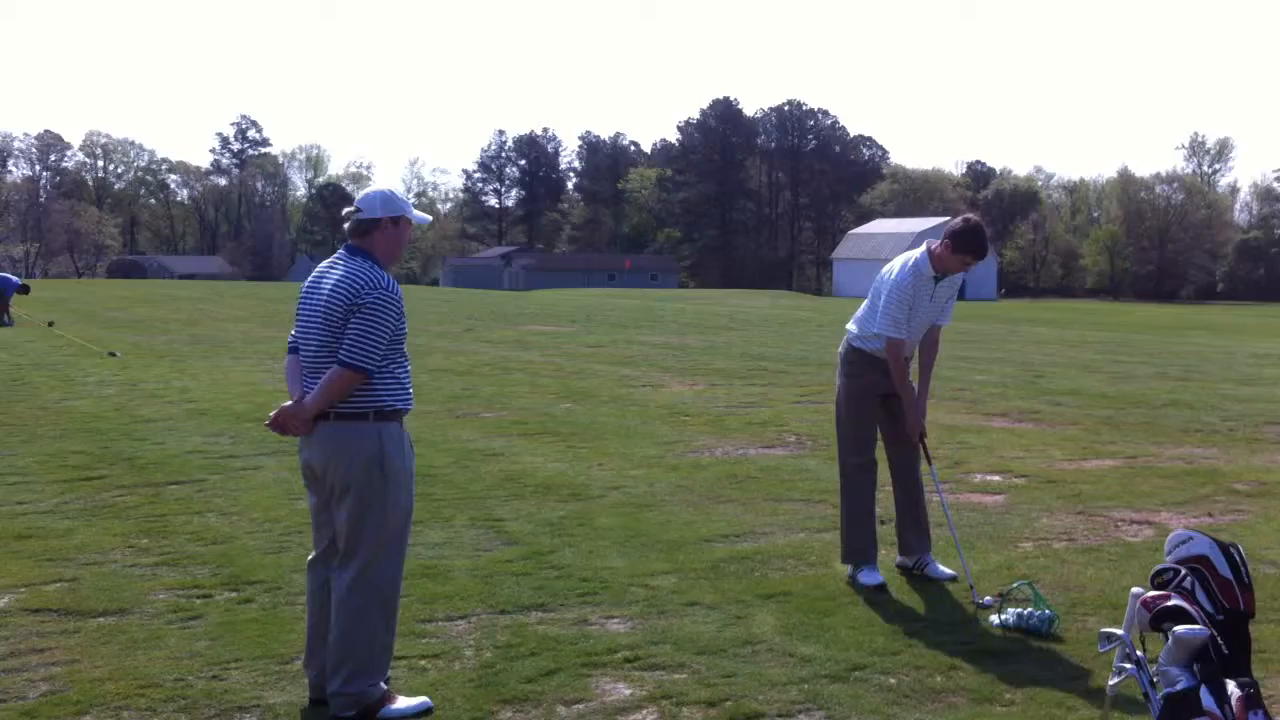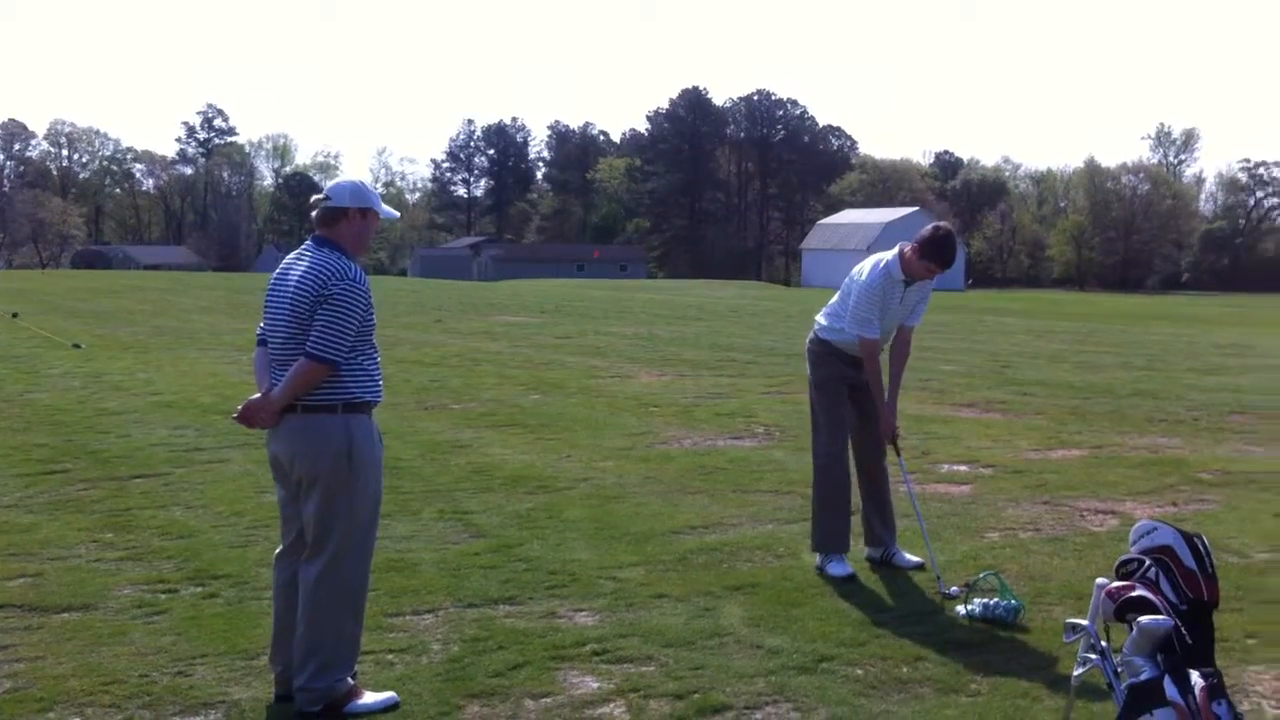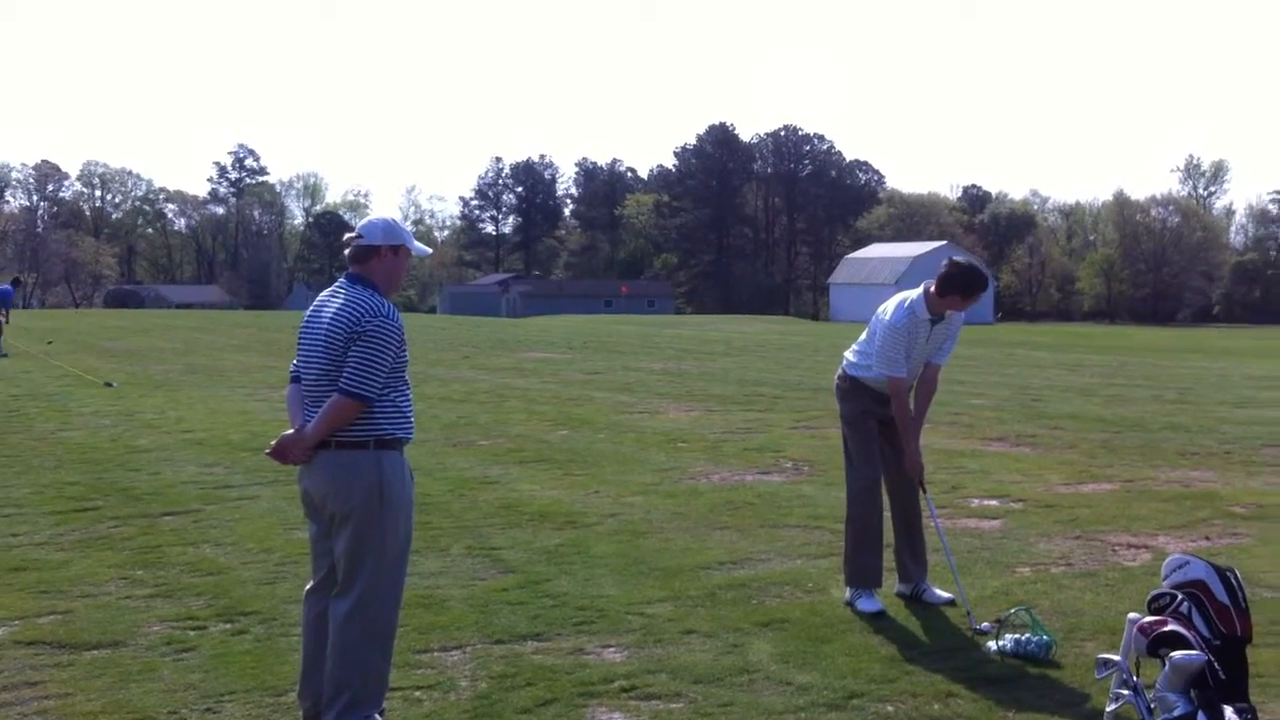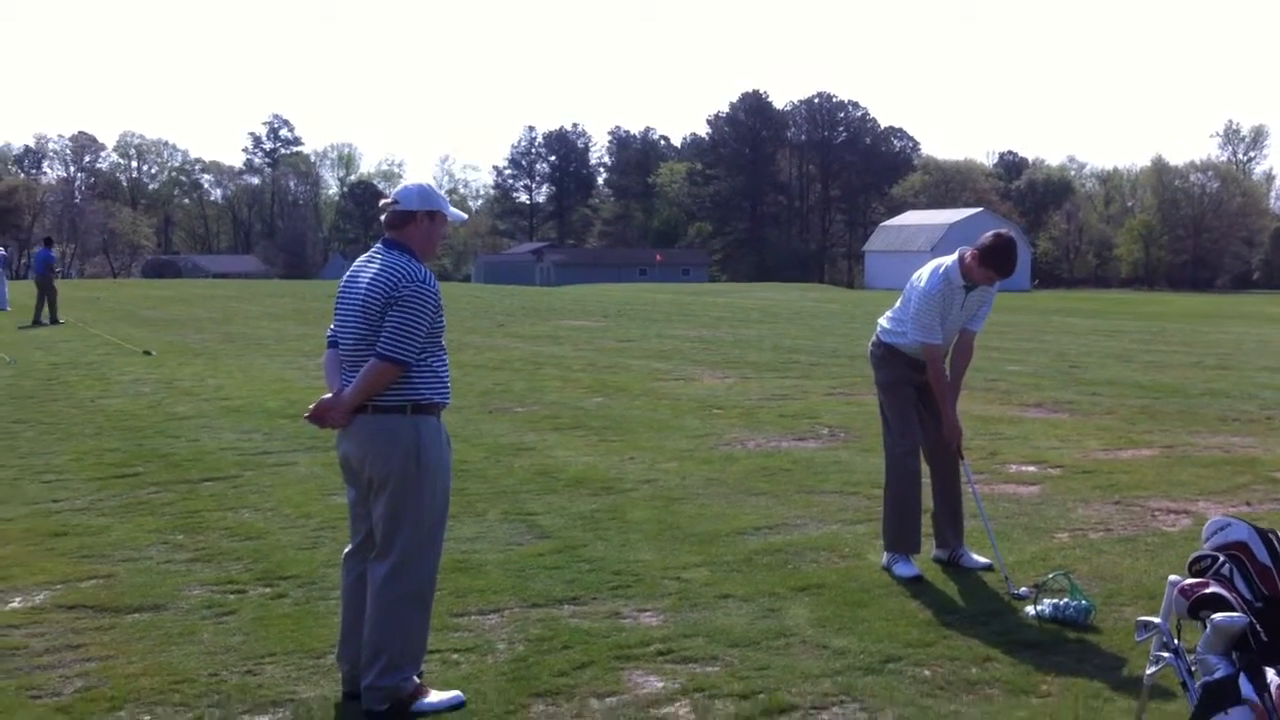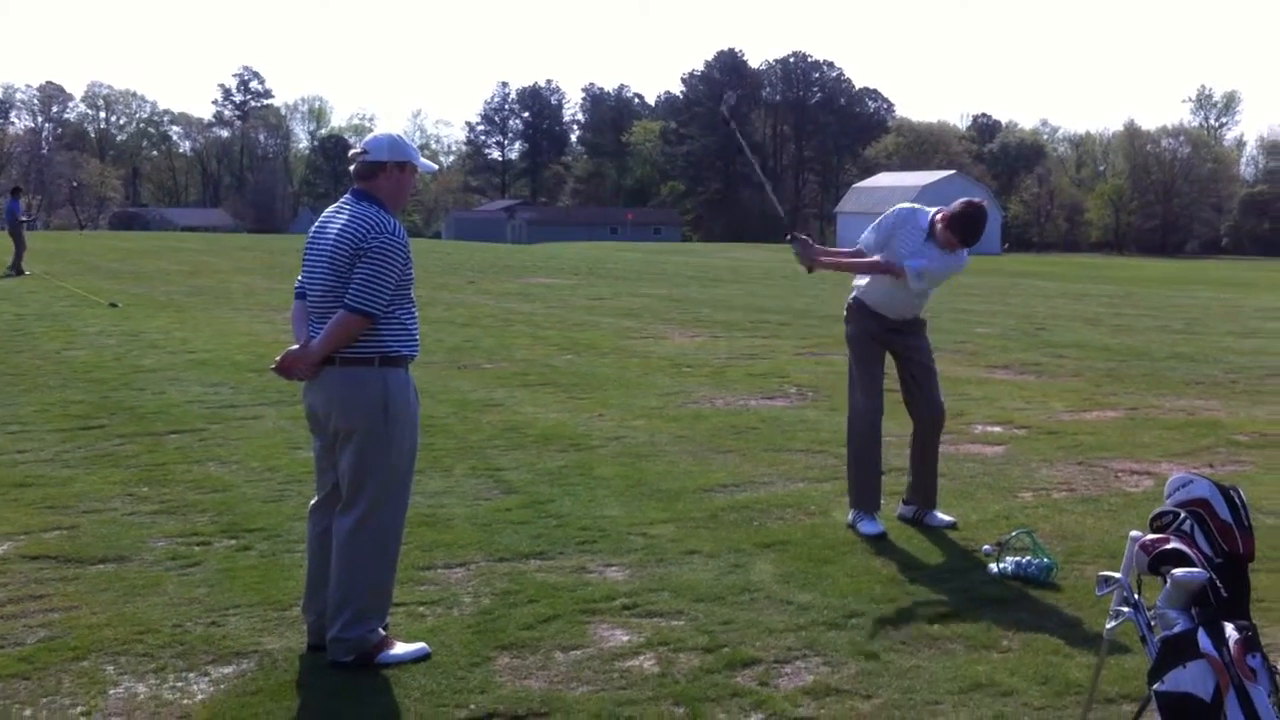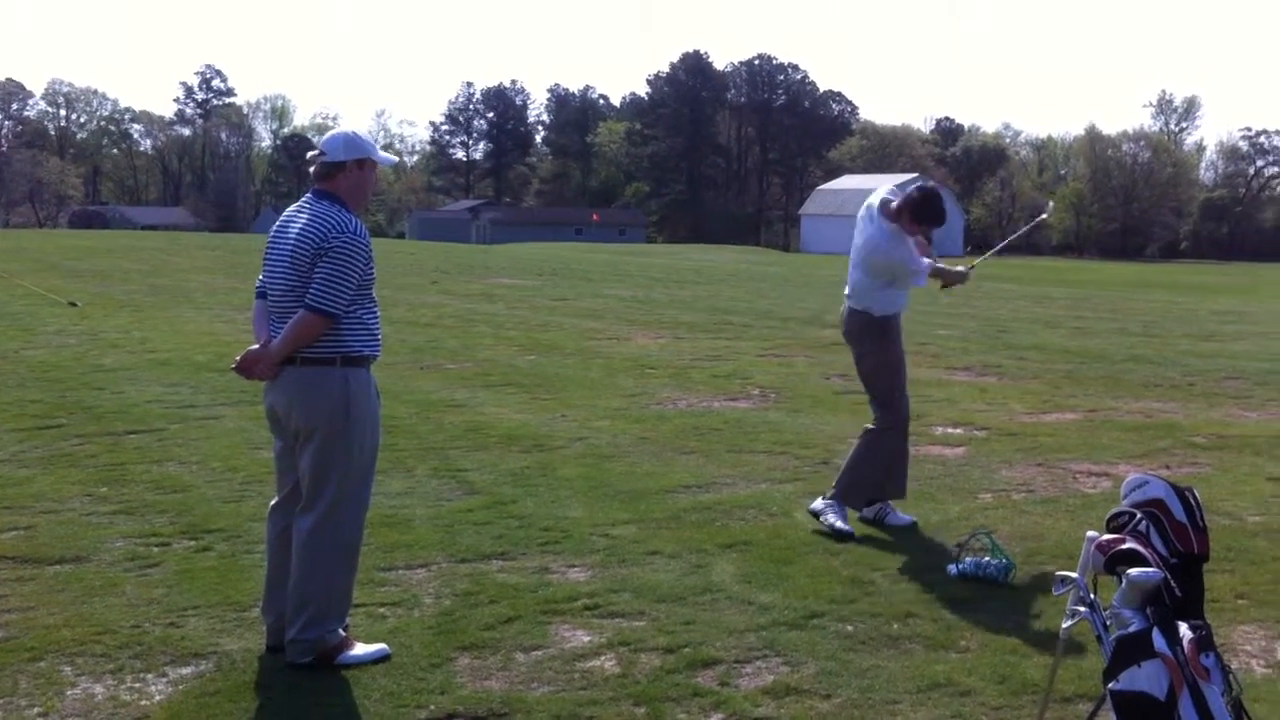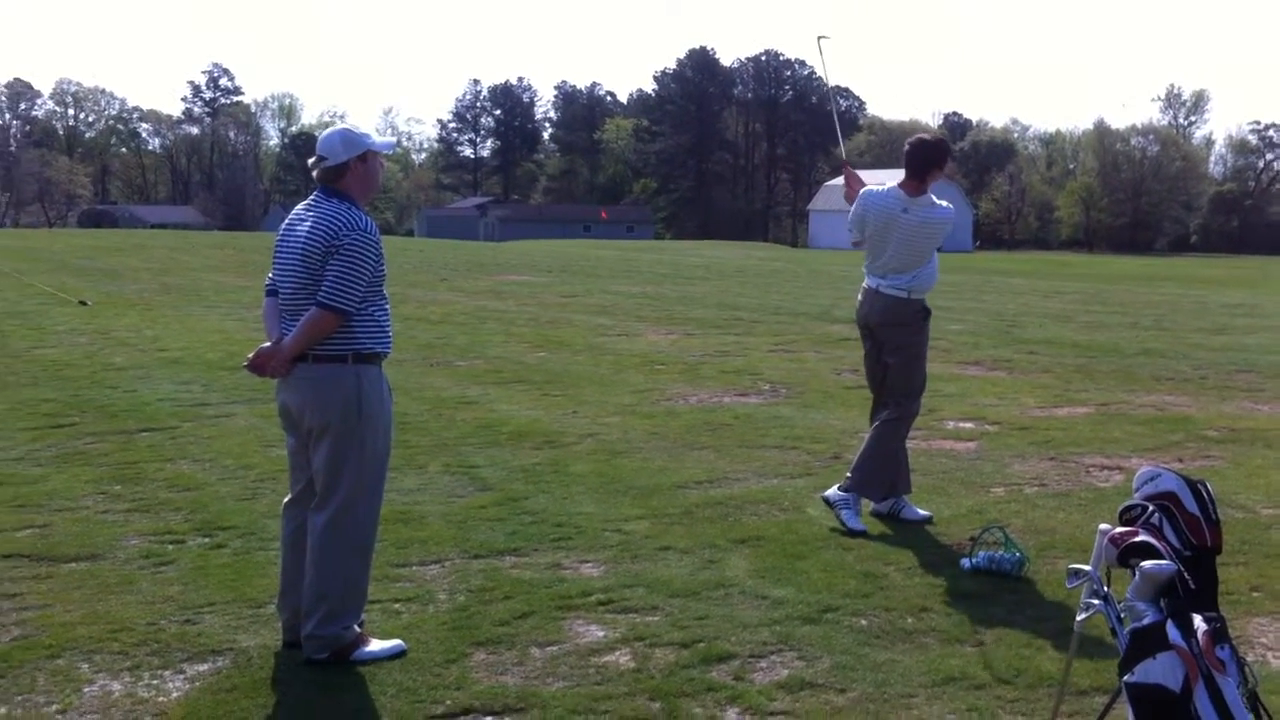
dt=0.7s
person 1, frame 1
left shoulder: (320, 276)
right shoulder: (378, 286)
left elbow: (296, 352)
right elbow: (352, 369)
left wrist: (300, 407)
right wrist: (304, 413)
left hip: (322, 438)
right hip: (368, 439)
left knee: (329, 560)
right knee: (369, 567)
person 1, frame 2
left shoulder: (288, 267)
right shoulder: (346, 277)
left elbow: (266, 343)
right elbow: (320, 360)
left wrist: (268, 400)
right wrist: (271, 403)
left hip: (290, 430)
right hip: (337, 432)
left knee: (297, 553)
right knee: (336, 560)
left ankle: (291, 674)
person 1, frame 3
left shoulder: (321, 304)
right shoulder: (380, 315)
left elbow: (298, 381)
right elbow: (352, 397)
left wrist: (300, 435)
right wrist: (305, 441)
left hip: (321, 467)
right hip: (368, 467)
left knee: (327, 589)
right knee: (366, 597)
person 1, frame 4
left shoulder: (358, 270)
right shoulder: (416, 280)
left elbow: (336, 345)
right elbow: (390, 362)
left wrist: (338, 400)
right wrist: (343, 406)
left hip: (360, 432)
right hip: (406, 432)
left knee: (365, 553)
right knee: (404, 562)
left ankle: (358, 672)
person 1, frame 5
left shoulder: (326, 221)
right shoulder: (385, 232)
left elbow: (303, 297)
right elbow: (357, 314)
left wrist: (305, 352)
right wrist: (309, 357)
left hip: (326, 383)
right hip: (373, 384)
left knee: (331, 505)
right knee: (371, 512)
left ankle: (324, 624)
right ankle: (355, 638)
person 1, frame 6
left shoulder: (289, 219)
right shoulder: (347, 231)
left elbow: (265, 296)
right elbow: (319, 313)
left wrist: (265, 351)
right wrist: (270, 357)
left hip: (288, 383)
right hip: (334, 384)
left knee: (292, 505)
right knee: (331, 513)
left ankle: (283, 625)
right ankle: (315, 639)
person 1, frame 7
left shoulder: (297, 218)
right shoulder: (355, 227)
left elbow: (275, 294)
right elbow: (330, 310)
left wrist: (278, 349)
right wrist: (283, 354)
left hip: (300, 381)
right hip: (346, 381)
left knee: (306, 502)
right knee: (345, 509)
left ankle: (299, 620)
right ankle: (331, 634)
person 2, frame 1
left shoulder: (952, 278)
right shoulder: (901, 277)
left elbow: (930, 339)
right elbow: (894, 350)
left wrist: (922, 400)
right wrist: (909, 410)
left hip: (895, 364)
right hip: (863, 361)
left knee: (907, 460)
right knee: (859, 461)
left ankle: (914, 552)
right ankle: (860, 561)
person 2, frame 2
left shoulder: (924, 281)
right shoulder: (872, 278)
left elbow: (902, 340)
right elbow: (870, 351)
left wrist: (892, 402)
right wrist: (882, 411)
left hip: (862, 358)
right hip: (830, 354)
left knee: (873, 451)
right knee: (832, 451)
left ankle: (881, 543)
right ankle: (829, 551)
person 2, frame 3
left shoulder: (953, 319)
right shoulder: (897, 319)
left elbow: (928, 378)
right elbow: (898, 392)
left wrist: (914, 441)
right wrist: (910, 450)
left hip: (893, 394)
right hip: (860, 391)
left knee: (906, 487)
right knee: (865, 487)
left ankle: (912, 579)
right ankle: (860, 586)
person 2, frame 4
left shoulder: (987, 286)
right shoulder: (932, 284)
left elbow: (964, 345)
right elbow: (934, 359)
left wrist: (951, 406)
right wrist: (948, 416)
left hip: (929, 360)
right hip: (894, 357)
left knee: (945, 451)
right knee: (905, 451)
left ankle: (949, 545)
right ankle: (897, 551)
person 2, frame 5
left shoulder: (955, 260)
right shoulder: (905, 215)
left elbow: (885, 268)
right elbow: (860, 253)
left wrist: (823, 262)
right wrist: (819, 253)
left hip: (908, 325)
right hip: (866, 316)
left knee: (931, 412)
right knee: (866, 412)
left ankle: (917, 503)
right ankle: (862, 508)
person 2, frame 6
left shoulder: (882, 198)
right shoulder: (891, 251)
right elbow: (922, 270)
right wrist: (952, 274)
left hip: (878, 317)
right hip: (871, 324)
left knee: (894, 410)
right knee: (891, 416)
left ankle: (874, 501)
right ankle: (834, 501)
person 2, frame 7
left shoulder: (870, 199)
right shoulder: (943, 216)
left hip: (870, 302)
right hip: (906, 312)
left knee: (887, 403)
right knee: (902, 406)
left ankle: (888, 494)
right ankle: (848, 490)
